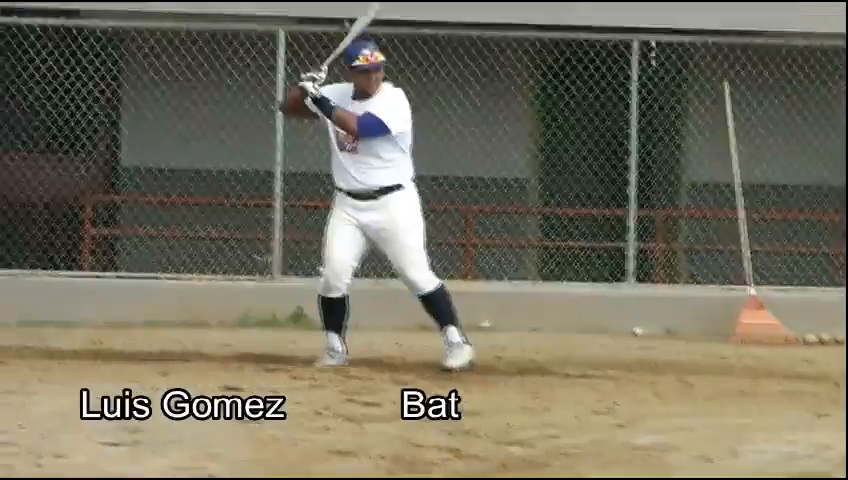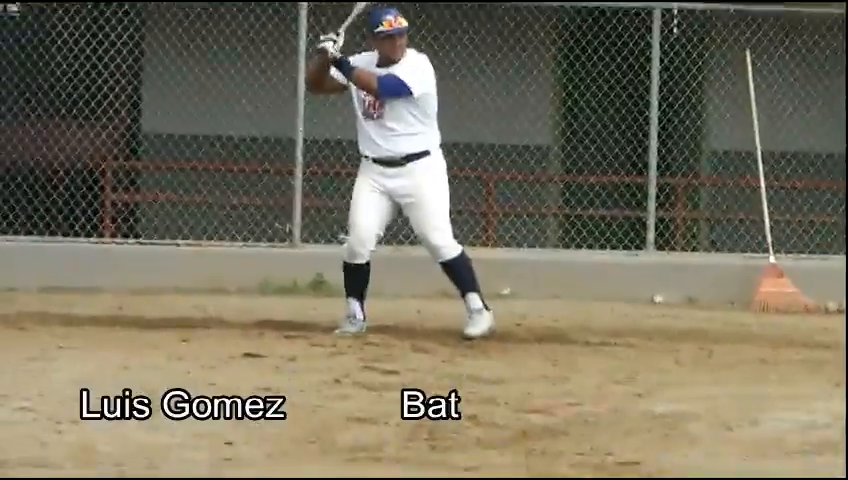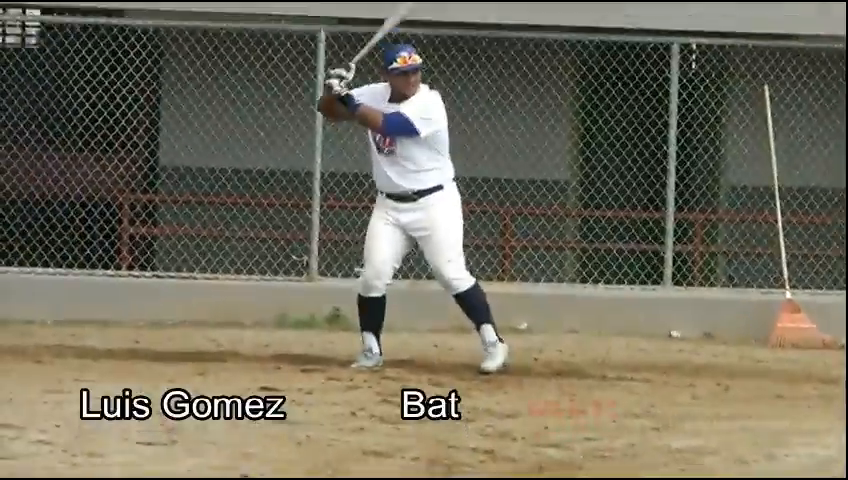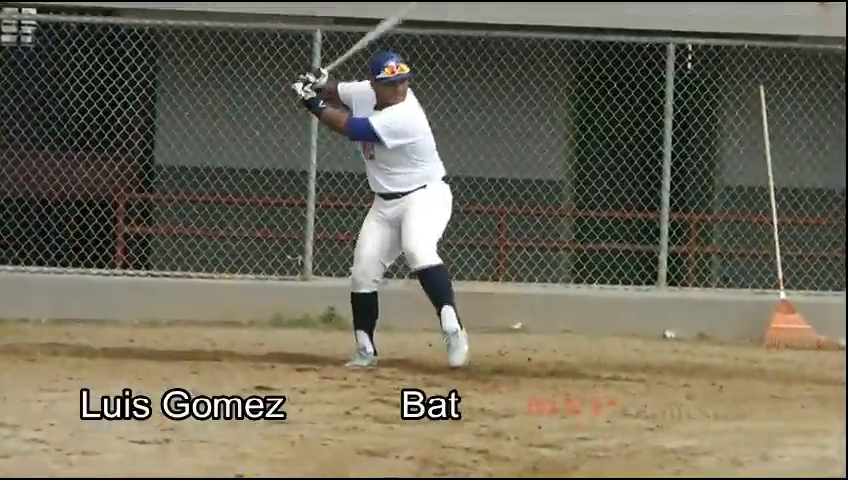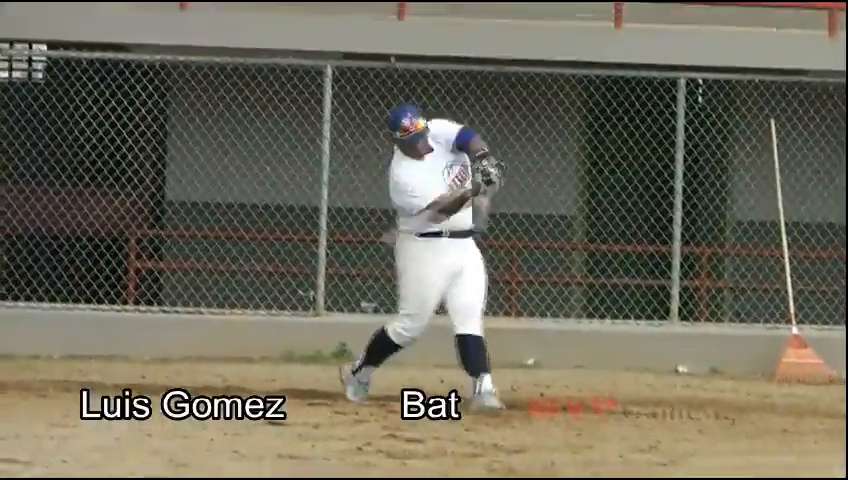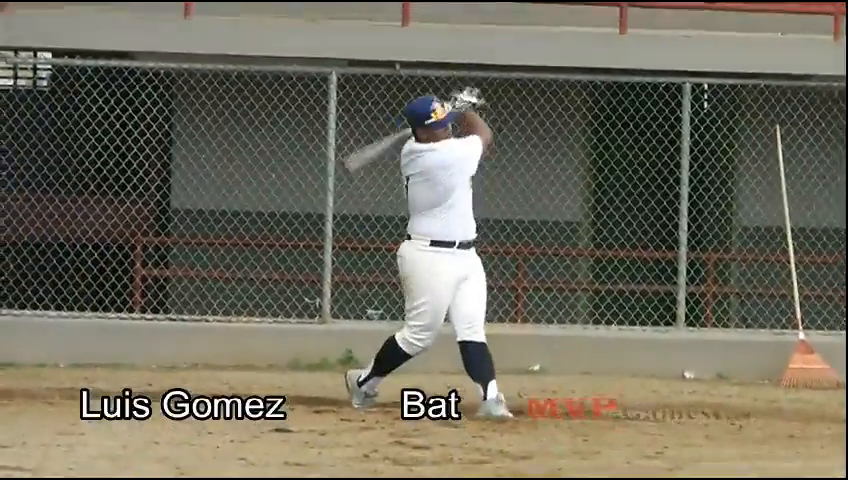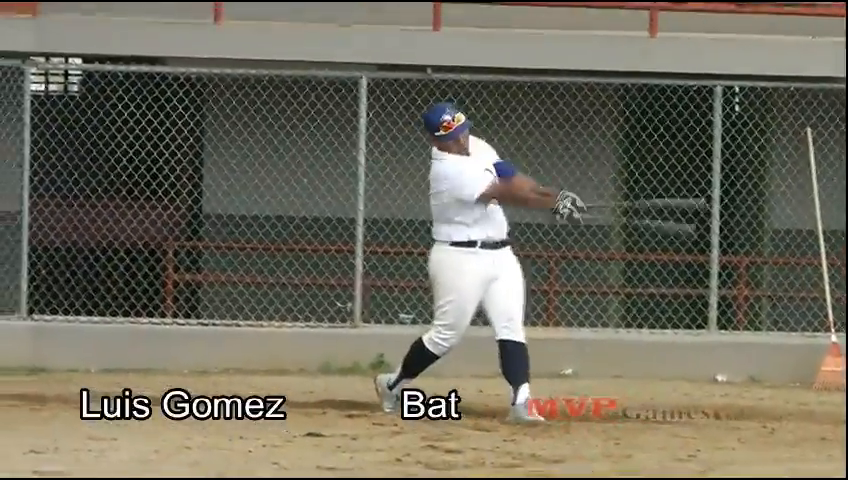
dt=0.4s
person 1, frame 1
left shoulder: (394, 100)
right shoulder: (337, 93)
left elbow: (359, 127)
right elbow: (289, 107)
left wrist: (320, 100)
right wrist: (305, 86)
left hip: (393, 201)
right hip: (348, 204)
left knee: (417, 275)
right knee: (333, 278)
left ankle: (457, 342)
right ankle: (335, 349)
person 1, frame 2
left shoulder: (418, 65)
right shoulder: (362, 63)
left elbow: (380, 87)
right elbow: (315, 85)
left wrist: (340, 60)
right wrist: (324, 55)
left hip: (420, 168)
right hip: (374, 171)
left knee: (440, 241)
right knee: (357, 243)
left ankle: (478, 310)
right ankle: (355, 315)
person 1, frame 3
left shoulder: (429, 102)
right shoulder: (374, 94)
left elbow: (387, 125)
right elbow: (328, 109)
left wrist: (347, 97)
right wrist: (336, 88)
left hip: (434, 201)
right hip: (389, 205)
left knee: (452, 273)
right knee: (373, 277)
left ankle: (493, 342)
right ankle: (371, 350)
person 1, frame 4
left shoulder: (405, 115)
right shoulder: (365, 93)
left elbow: (349, 128)
right elbow: (333, 92)
left wrist: (312, 103)
right wrist: (316, 87)
left hip: (425, 194)
right hip: (386, 202)
left knee: (417, 249)
right knee: (363, 272)
left ankle: (451, 326)
right ankle: (365, 350)
person 1, frame 5
left shoulder: (438, 132)
right shoulder: (403, 175)
left elbow: (470, 140)
right elbow: (440, 210)
left wrist: (486, 162)
right wrist: (469, 192)
left hip: (463, 246)
right hip: (423, 249)
left knee: (468, 319)
right knee: (410, 324)
left ankle: (484, 391)
right ankle: (358, 373)
person 1, frame 6
left shoulder: (413, 150)
right shoulder: (449, 155)
left elbow: (467, 142)
right elbow: (484, 136)
left wrist: (457, 111)
right wrist: (465, 109)
left hip: (463, 254)
right hip: (431, 257)
left knee: (472, 328)
right knee: (419, 333)
left ankle: (491, 398)
right ankle: (364, 381)
person 1, frame 7
left shoulder: (473, 147)
right shoulder: (450, 169)
left elbow: (510, 176)
right elbow: (505, 193)
left wrist: (552, 194)
right wrist: (555, 203)
left hip: (500, 254)
right hip: (460, 259)
left knee: (511, 326)
right knee: (446, 333)
left ankle: (522, 402)
right ankle: (393, 383)
